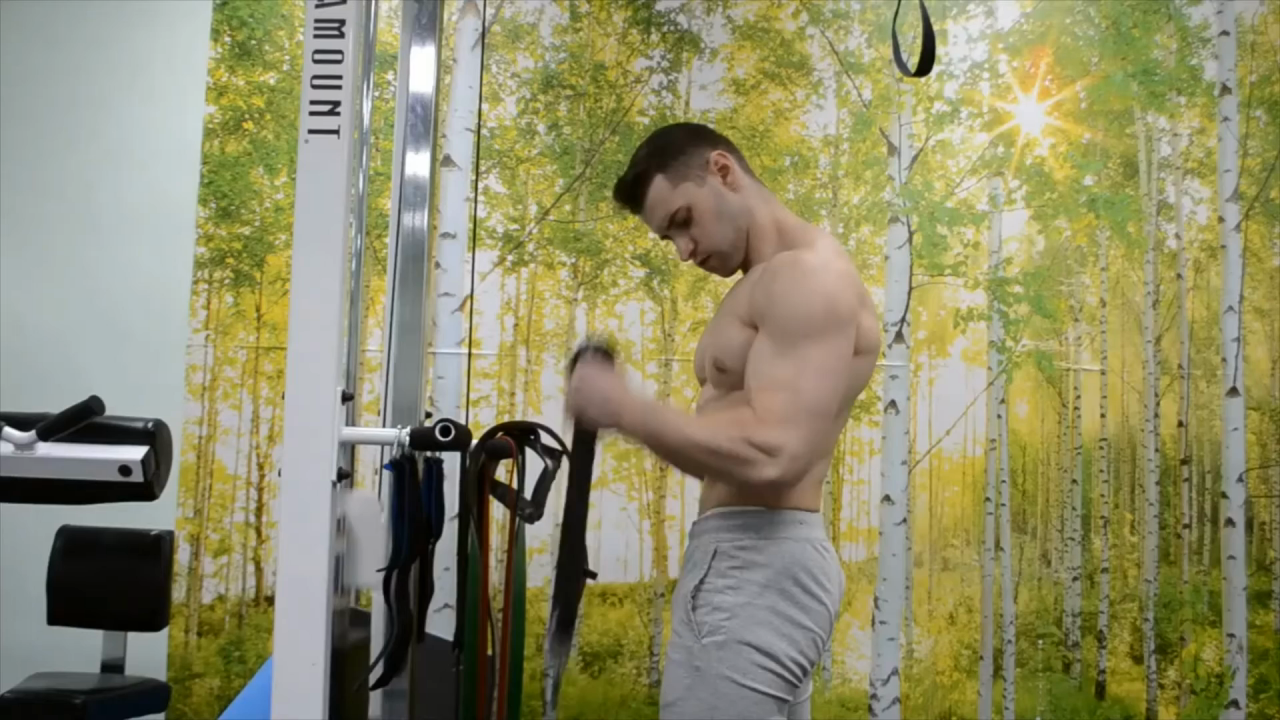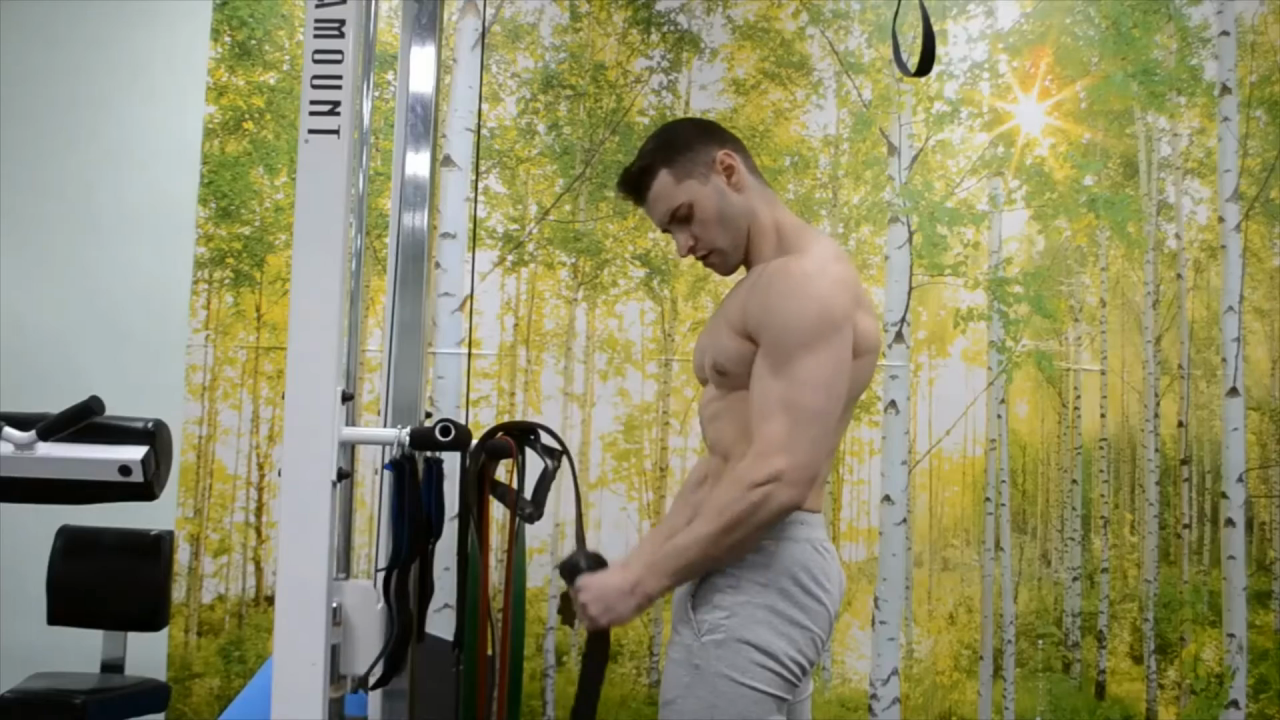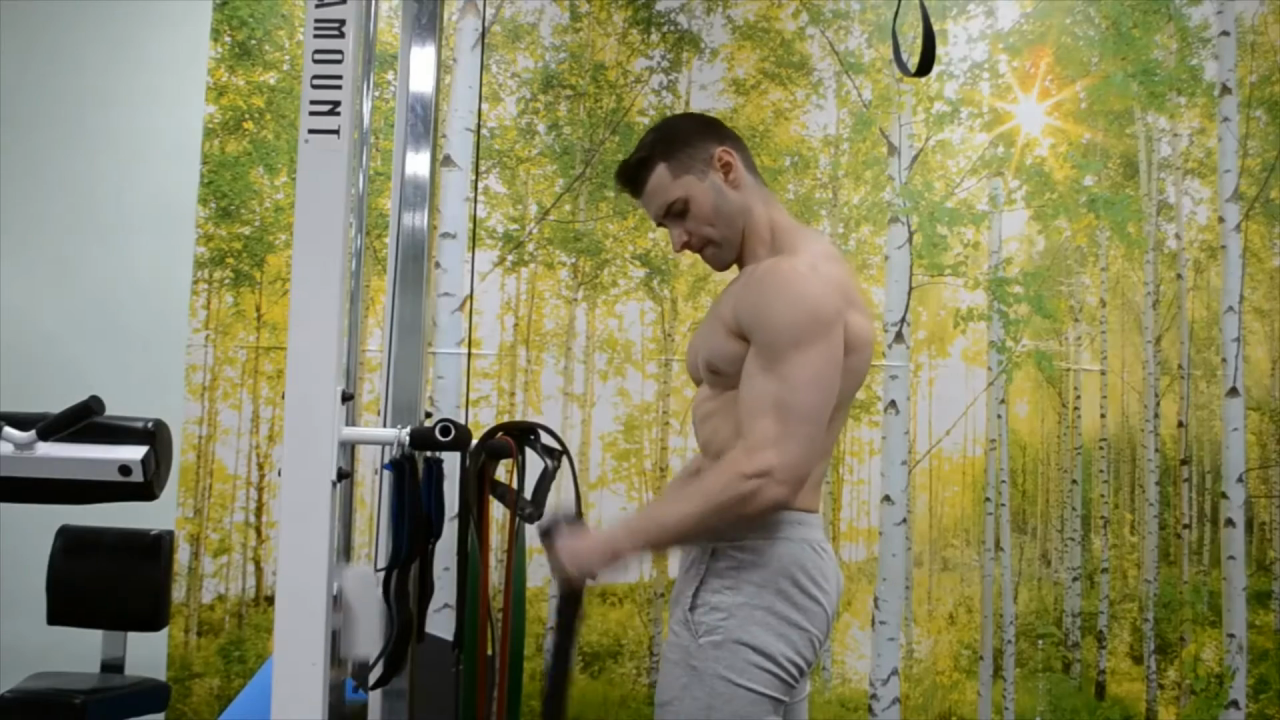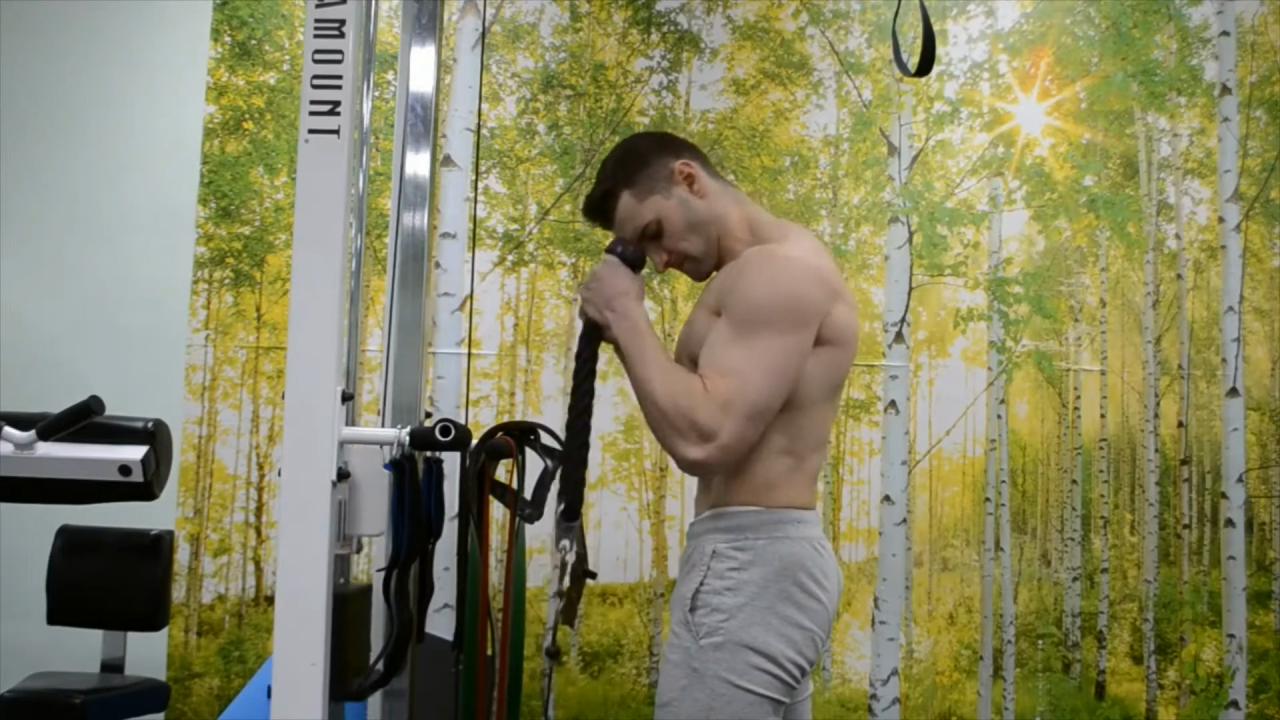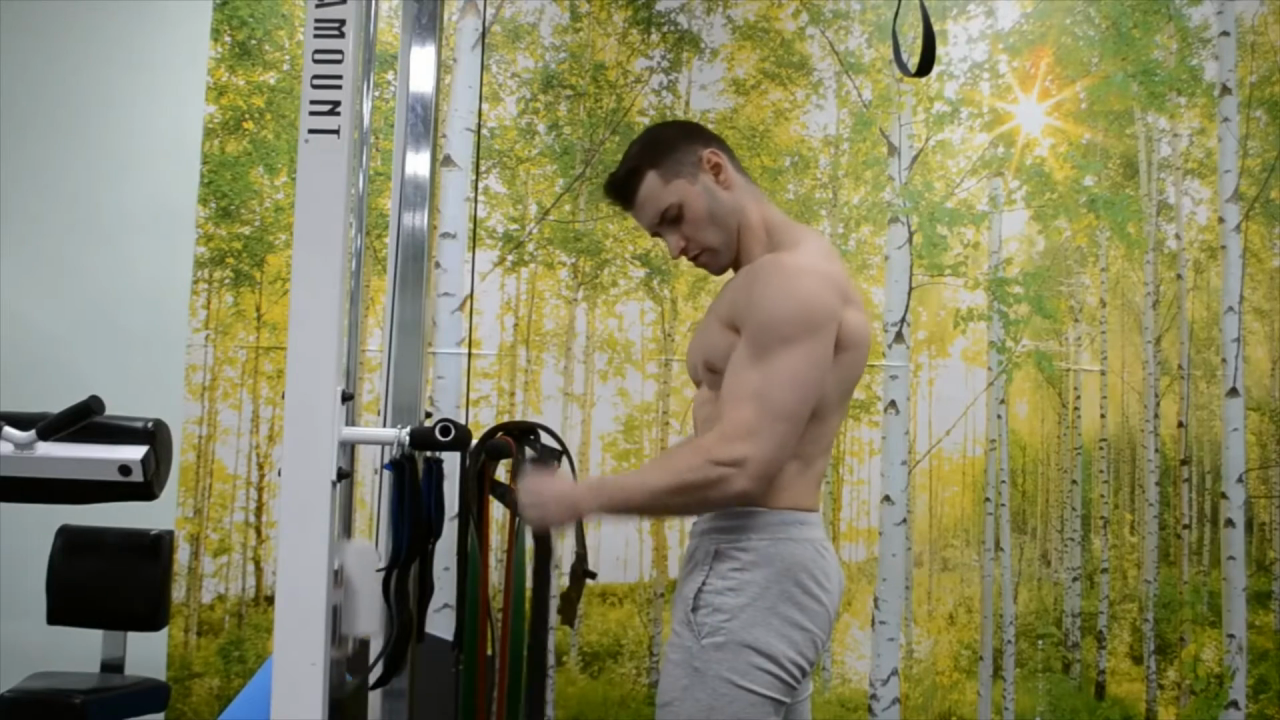
dt=0.5s
person 1, frame 1
left shoulder: (806, 274)
right shoulder: (769, 284)
left elbow: (770, 455)
left wrist: (623, 407)
right wrist: (636, 419)
left hip: (757, 567)
right hip: (756, 559)
person 1, frame 2
left shoulder: (804, 281)
right shoulder: (772, 287)
left elbow: (778, 477)
left wrist: (643, 580)
right wrist: (638, 561)
left hip: (757, 570)
right hip: (760, 565)
person 1, frame 3
left shoulder: (797, 279)
right shoulder: (768, 283)
left elbow: (767, 474)
left wrist: (614, 542)
right wrist: (630, 536)
left hip: (753, 568)
right hip: (757, 561)
person 1, frame 4
left shoulder: (779, 269)
right shoulder: (763, 275)
left elbow: (705, 438)
right elbow: (707, 438)
left wrist: (626, 319)
right wrist: (627, 328)
left hip: (750, 564)
right hip: (761, 558)
person 1, frame 5
left shoulder: (791, 277)
right shoulder: (771, 283)
left elbow: (737, 466)
right elbow: (715, 446)
left wrist: (580, 498)
right wrist: (595, 495)
left hip: (754, 568)
right hip: (763, 562)
